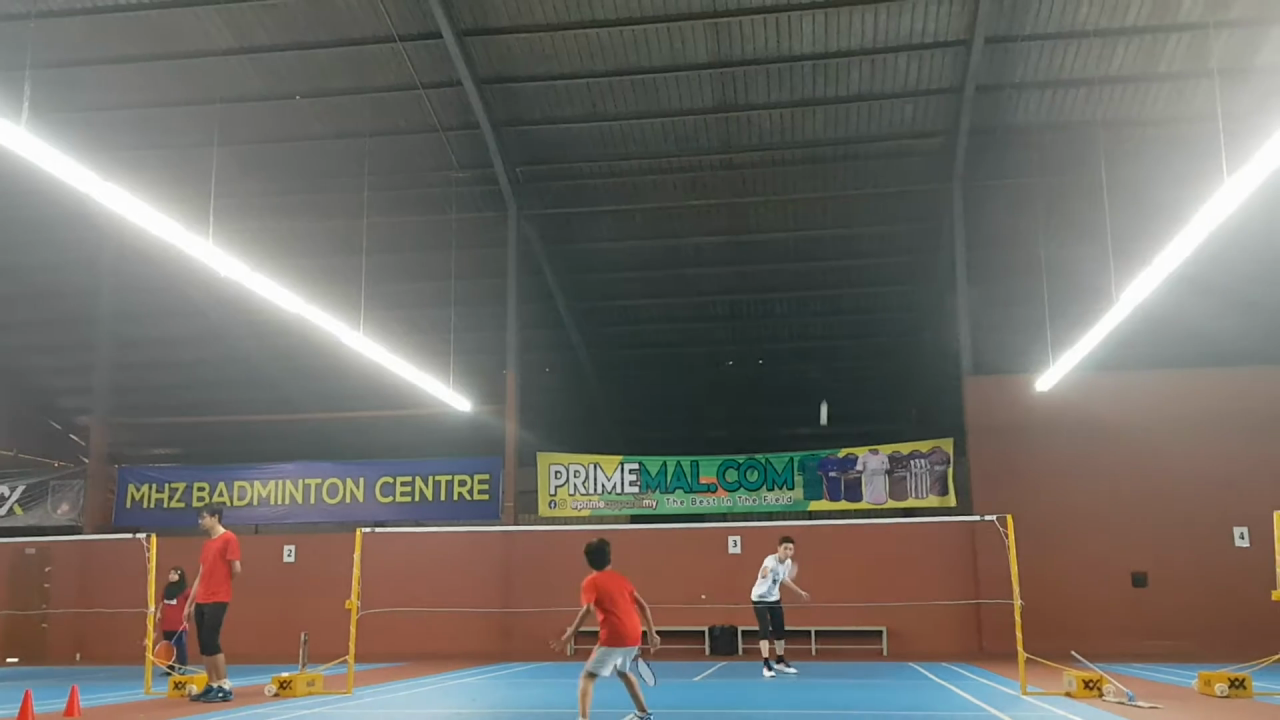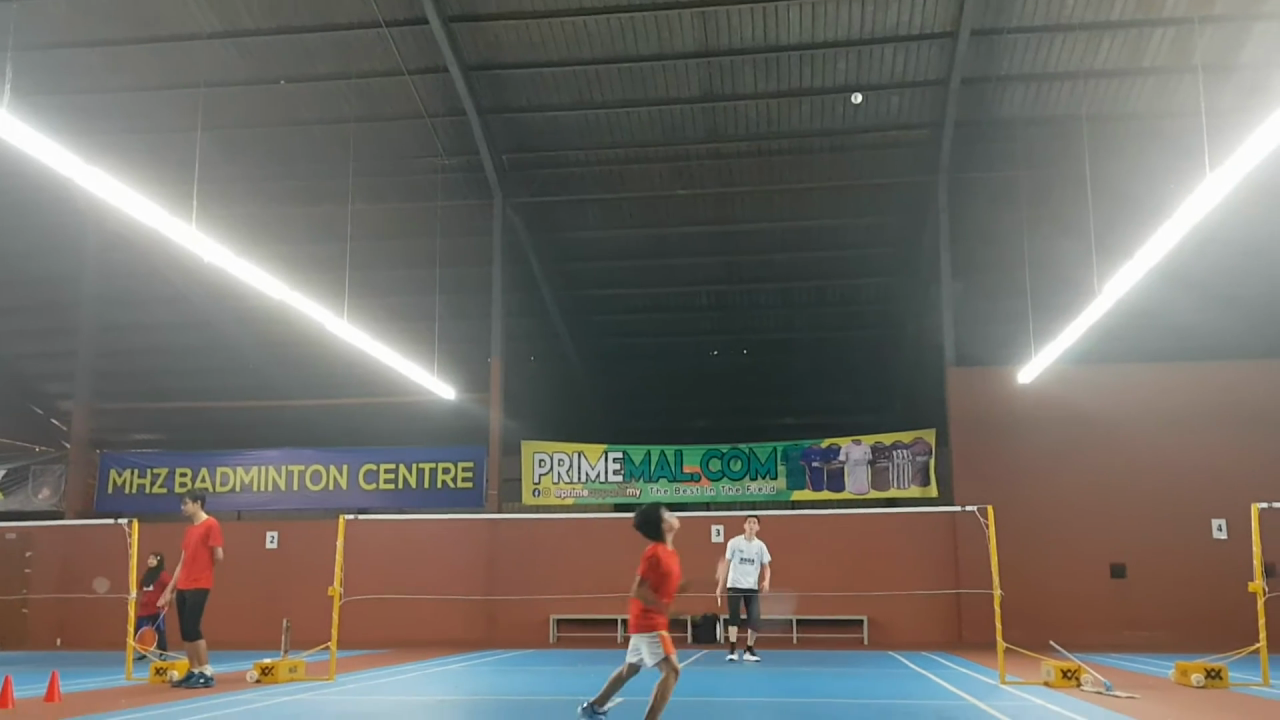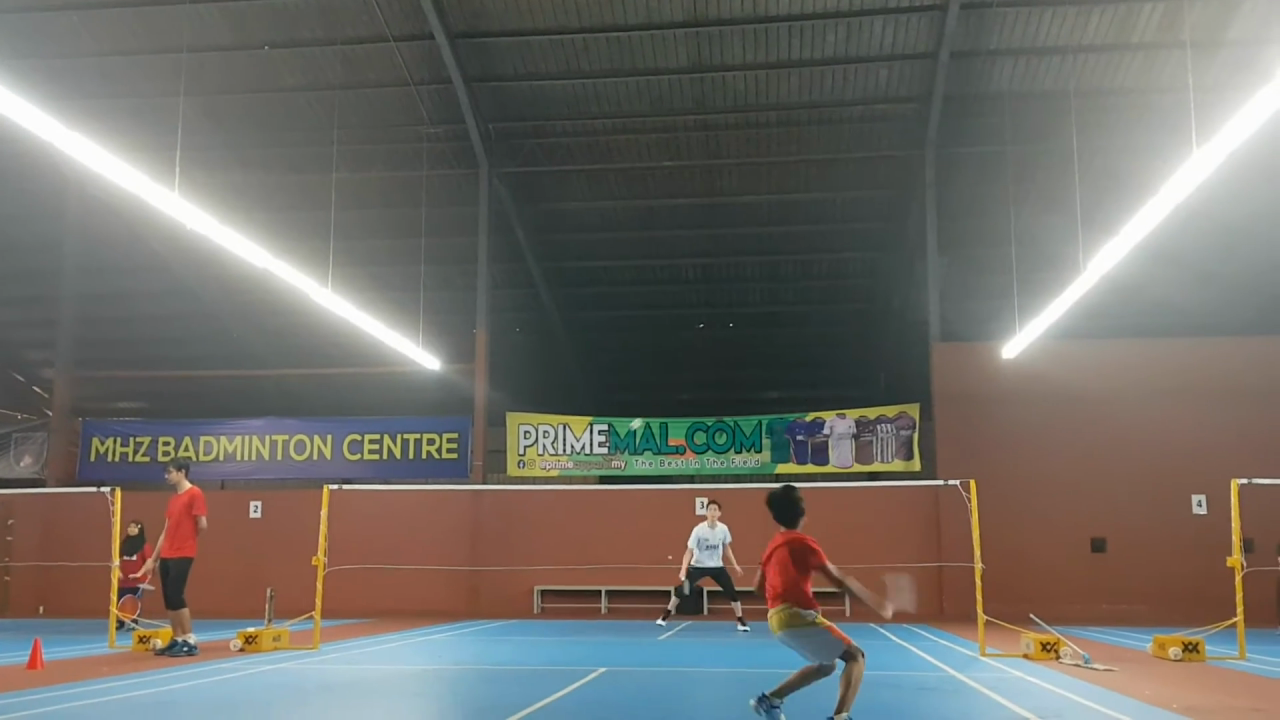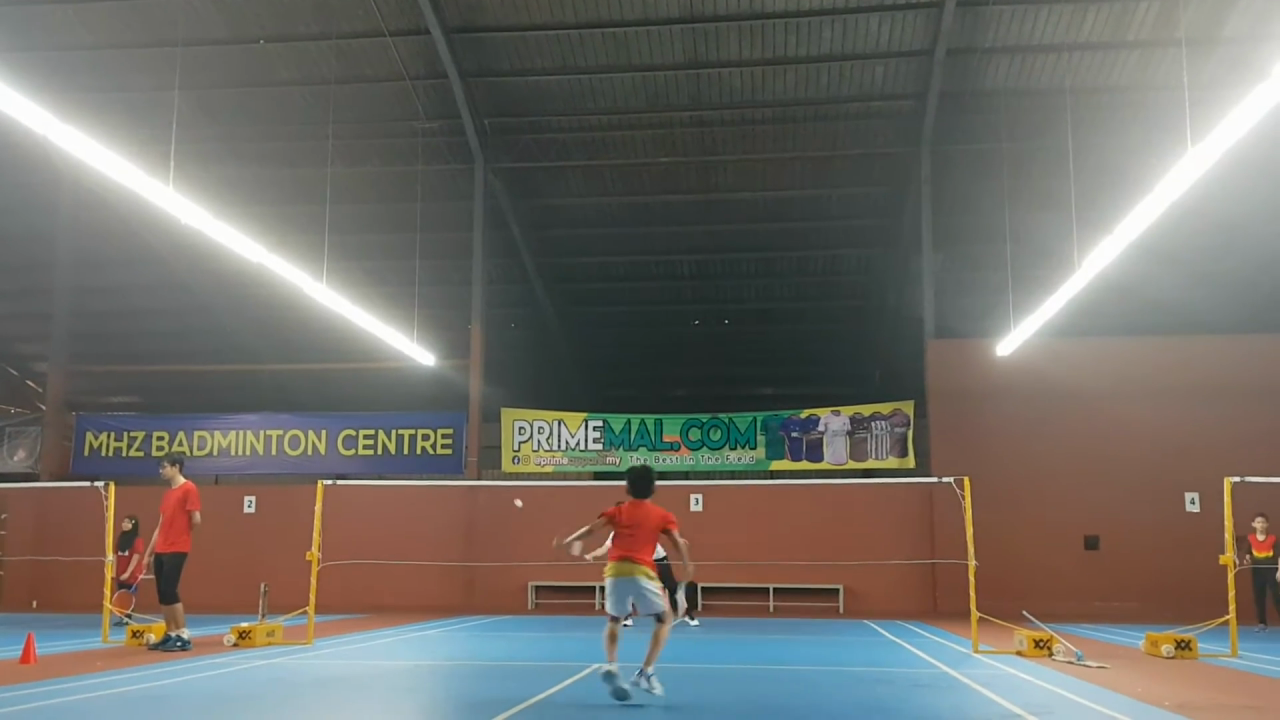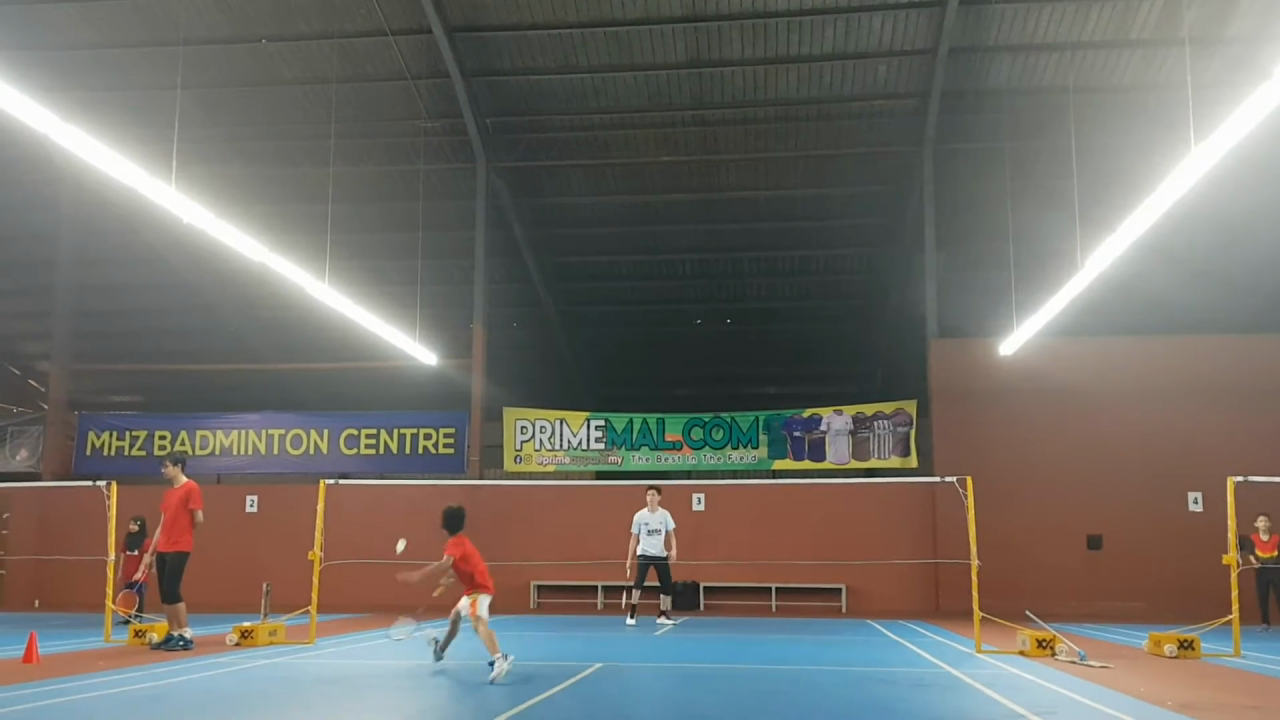
dt=0.7s
person 1, frame 1
left shoulder: (590, 582)
right shoulder: (622, 580)
left elbow: (586, 610)
right elbow: (643, 606)
left wrist: (569, 635)
right wrist: (651, 632)
left hip: (613, 638)
right hip: (633, 636)
left knee: (587, 678)
right knee: (623, 673)
person 1, frame 2
left shoulder: (670, 554)
right shoulder: (656, 555)
left elbow: (671, 587)
right elbow: (638, 592)
right wrist: (667, 608)
left hip: (650, 622)
right hip: (648, 624)
left knee: (632, 668)
right knee: (672, 669)
person 1, frame 3
left shoulder: (773, 546)
right shoulder: (803, 544)
left elbow: (759, 586)
right elbow: (836, 578)
right wrist: (873, 602)
left hip: (778, 617)
right hip: (797, 615)
left knee: (826, 665)
right knee: (855, 657)
left ankle: (769, 700)
person 1, frame 4
left shoulder: (618, 510)
right shoulder: (663, 514)
left elbow: (591, 528)
right elbow: (678, 543)
left wrist: (570, 540)
right wrist: (688, 565)
left hip: (616, 570)
right hip: (641, 573)
left knee: (614, 621)
right knee: (664, 619)
left ankle: (611, 667)
right ankle: (646, 672)
person 1, frame 5
left shoulder: (454, 544)
right shoulder: (460, 541)
left elbow: (446, 563)
left wrist: (419, 574)
right wrist: (449, 576)
left hip: (478, 591)
right hip: (473, 591)
left knee: (479, 625)
right knee: (455, 615)
left ankle: (499, 659)
right ankle: (441, 649)
person 2, frame 1
left shoulder: (229, 538)
right shoulder: (207, 544)
left elbow: (236, 569)
right elbow: (201, 576)
left wrist: (220, 583)
right wrist: (190, 603)
left hip: (217, 600)
right hip: (201, 601)
left knee: (211, 643)
right knee: (204, 645)
left ankle: (225, 687)
right ankle: (212, 685)
person 2, frame 2
left shoulder: (211, 524)
right shoulder: (189, 530)
left elbow: (218, 556)
right elbow: (182, 562)
left wrist: (203, 570)
right wrist: (170, 589)
left hip: (199, 586)
right hip: (183, 587)
left knee: (192, 628)
right knee: (185, 631)
left ankle: (206, 673)
right ankle: (194, 671)
person 2, frame 3
left shoulder: (194, 494)
right shoulder: (173, 499)
left elbow: (202, 525)
right elbow: (166, 531)
left wrist: (186, 539)
right wrist: (153, 558)
left hip: (182, 555)
right hip: (167, 556)
left knee: (176, 597)
right knee: (168, 599)
left ankle: (189, 641)
right ankle: (177, 639)
person 2, frame 4
left shoulder: (189, 489)
right shoulder: (168, 493)
left elbow: (196, 520)
right elbow: (160, 526)
left wrist: (180, 534)
right wrist: (149, 552)
left hip: (177, 550)
right hip: (161, 551)
left knee: (170, 592)
right knee: (163, 593)
left ankle: (183, 636)
right ankle: (171, 634)
person 2, frame 5
left shoulder: (191, 488)
right shoulder: (168, 493)
left elbow: (199, 519)
right elbow: (162, 526)
left wrist: (183, 532)
right wrist: (150, 552)
left hip: (179, 549)
right hip: (163, 550)
left knee: (172, 591)
right knee: (165, 593)
left ankle: (185, 636)
right ankle: (173, 634)
